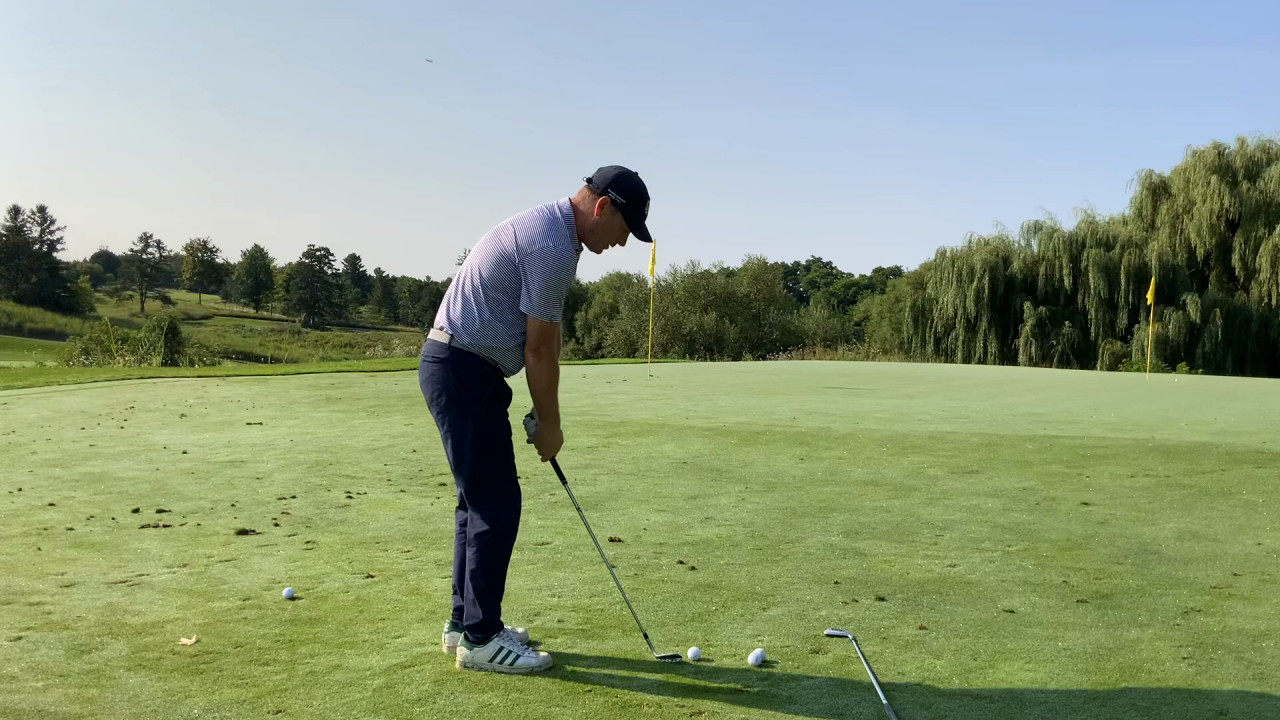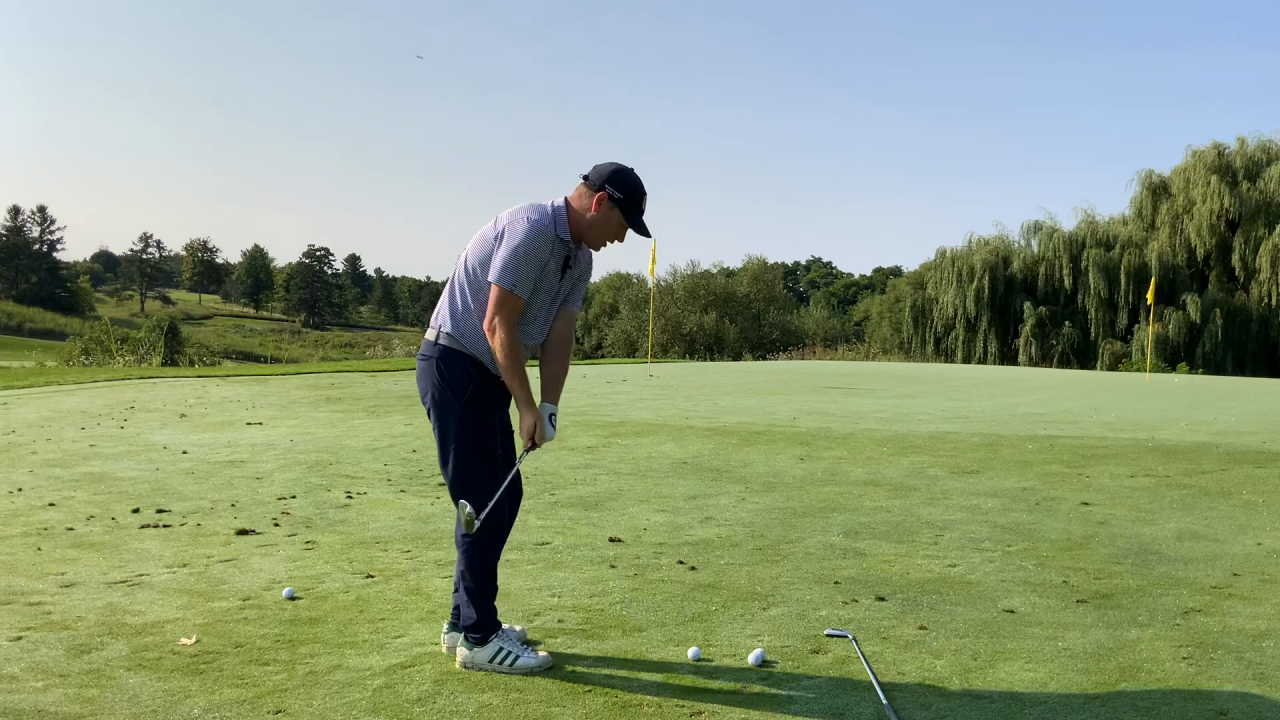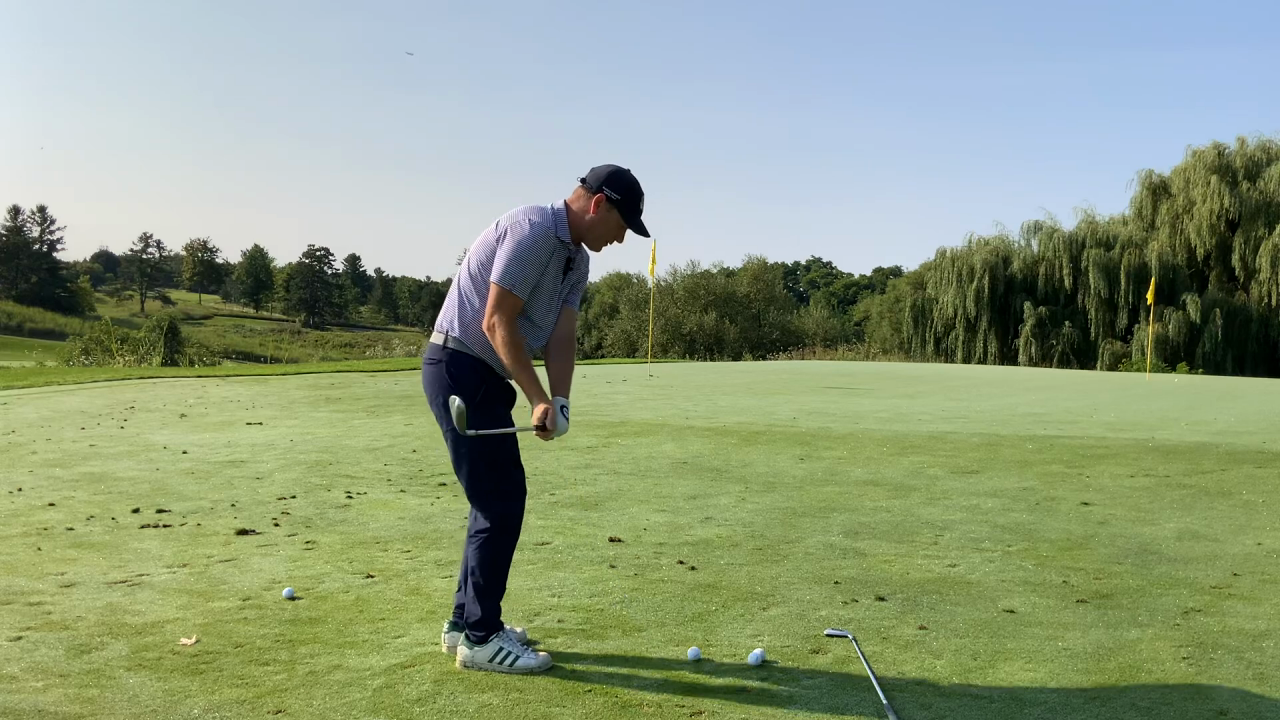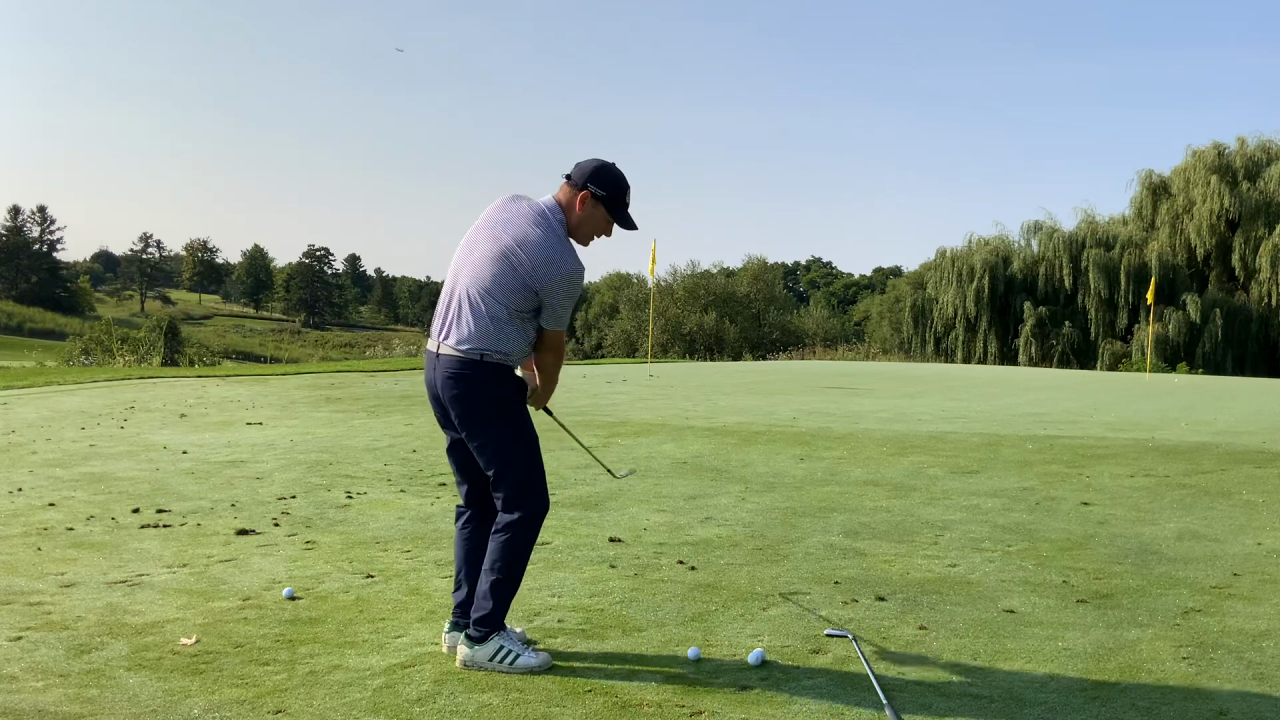
dt=0.4s
person 1, frame 1
left shoulder: (553, 231)
right shoulder: (554, 247)
left elbow: (550, 333)
right elbow: (538, 349)
left wrist: (542, 413)
right wrist: (551, 424)
left hip: (462, 370)
right hip: (463, 372)
left knee: (480, 498)
right knee: (496, 504)
left ankle: (465, 621)
right ankle: (480, 637)
person 1, frame 2
left shoulder: (579, 260)
right shoulder: (532, 228)
left elbow: (560, 337)
right elbow: (498, 322)
left wrist: (548, 408)
right wrist: (523, 405)
left hip: (485, 377)
right hip: (454, 370)
left knee: (503, 496)
right knee: (482, 502)
left ankle: (466, 622)
right ankle: (479, 639)
person 1, frame 3
left shoulder: (575, 258)
right shoulder: (534, 230)
left elbow: (562, 338)
right elbow: (496, 320)
left wrist: (558, 403)
right wrist: (538, 397)
left hip: (478, 375)
right hip: (461, 372)
left knee: (499, 498)
right knee: (500, 503)
left ankle: (466, 621)
right ankle: (480, 637)
person 1, frame 4
left shoulder: (510, 205)
right shoulder: (564, 265)
right elbow: (551, 346)
left wrist: (523, 367)
right wrist: (543, 390)
left hip: (441, 365)
right hip: (483, 380)
left knee: (480, 500)
right knee: (524, 503)
left ankle: (465, 622)
right ankle: (482, 636)
